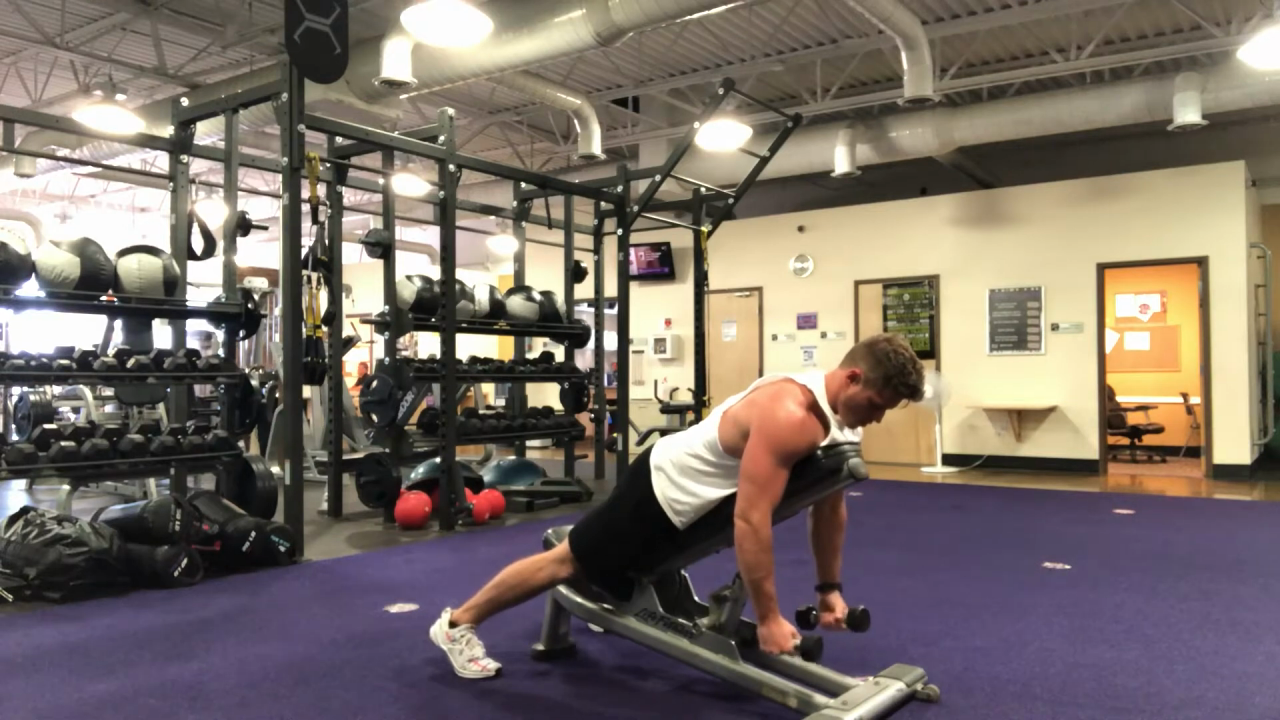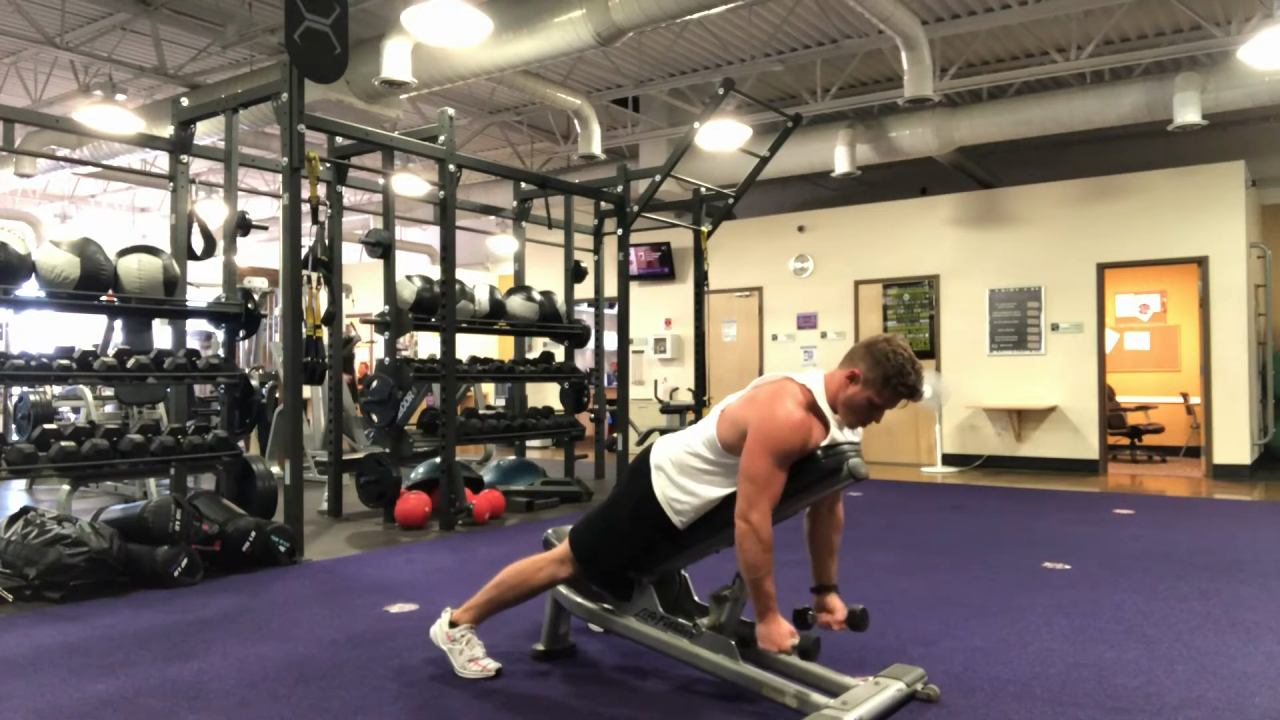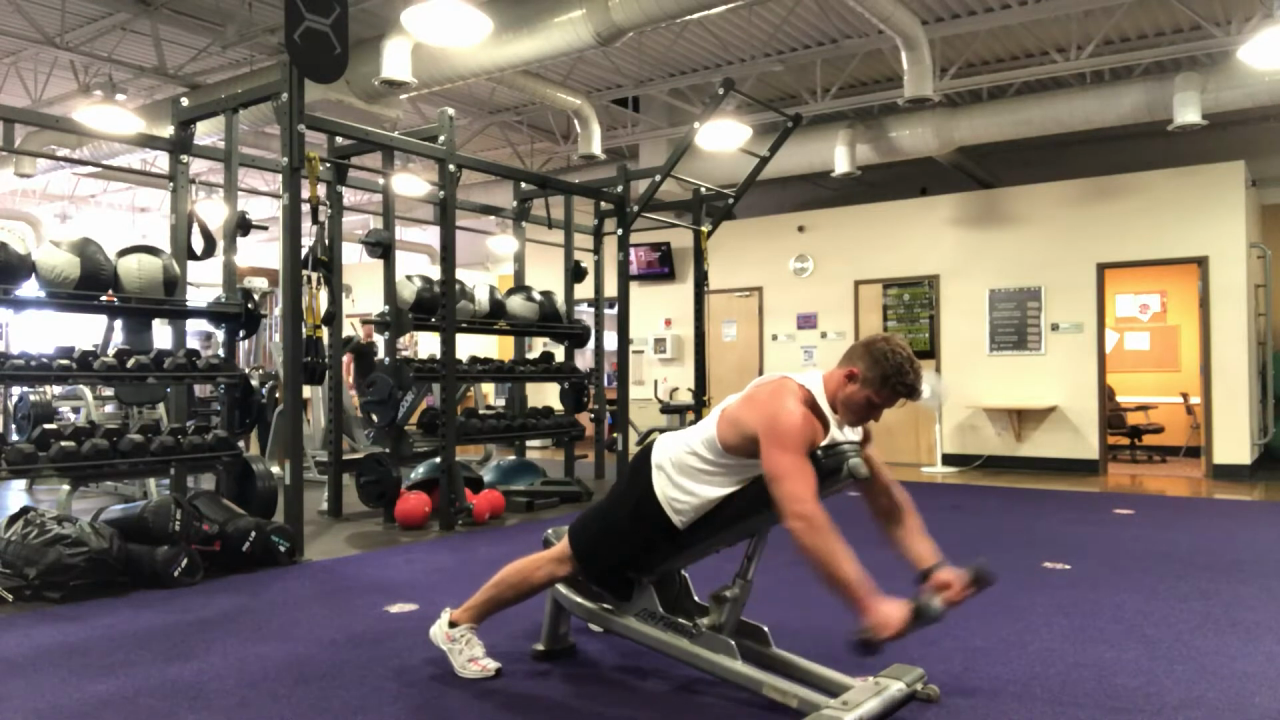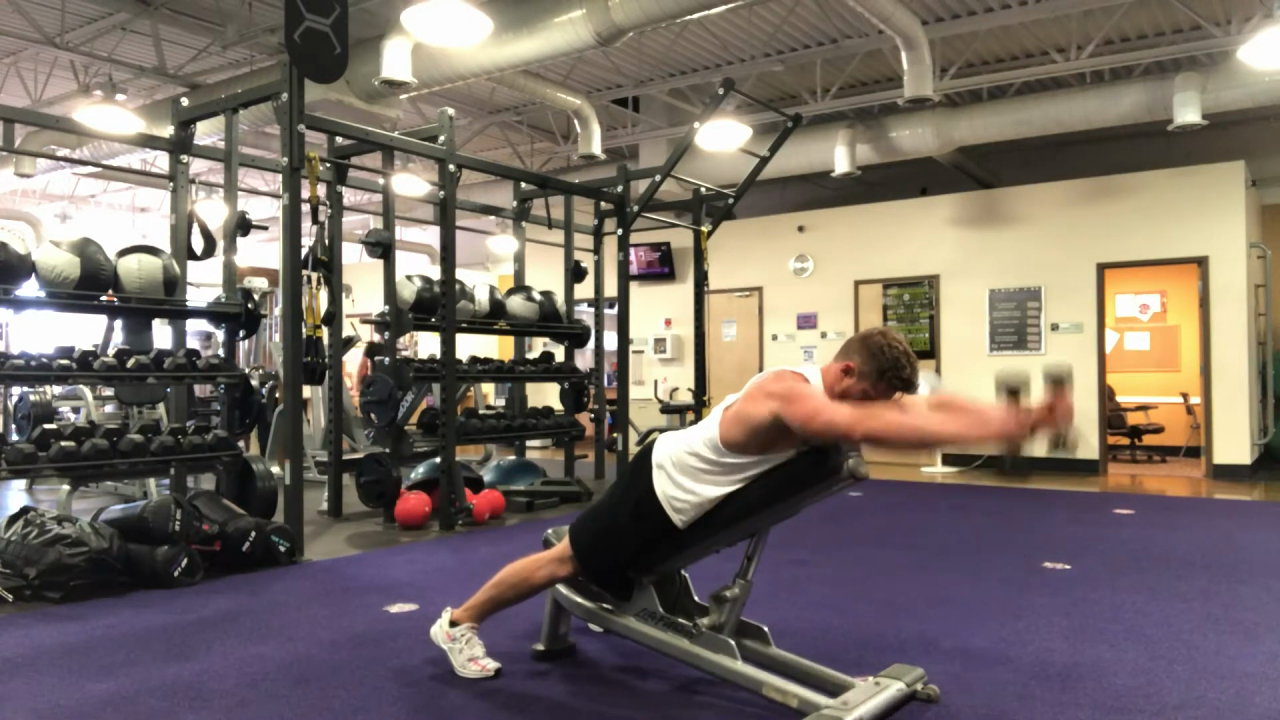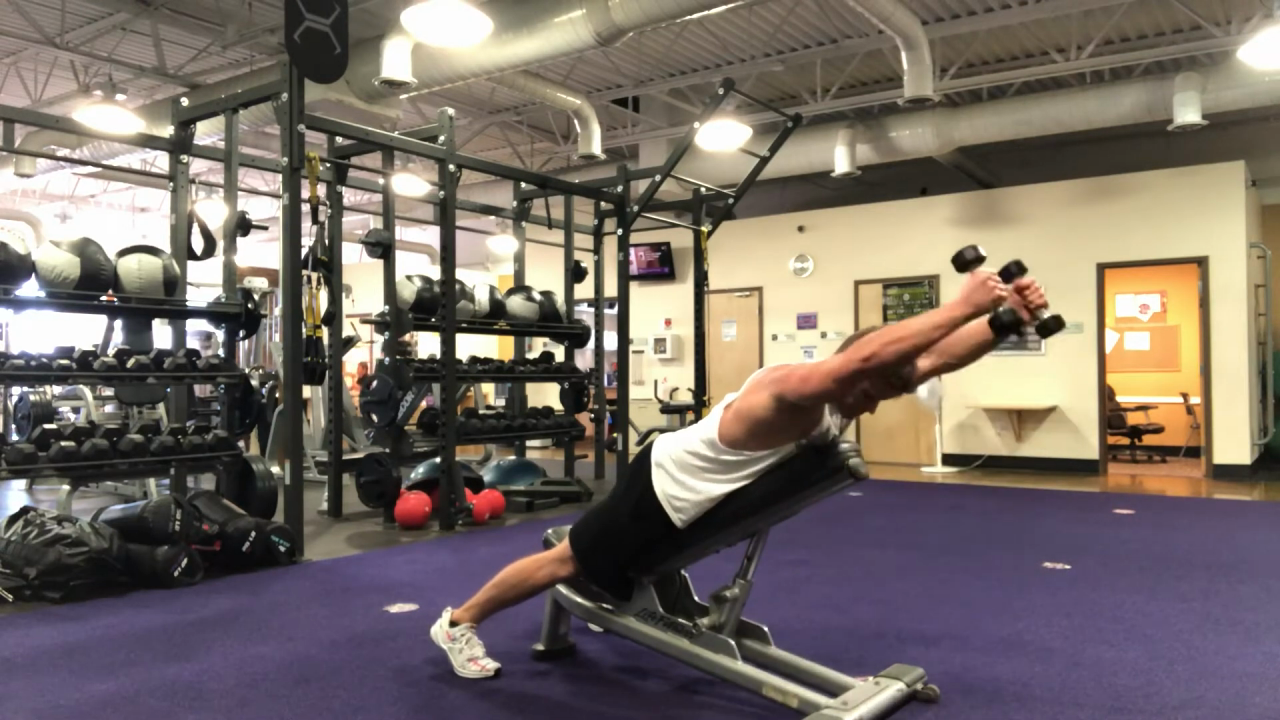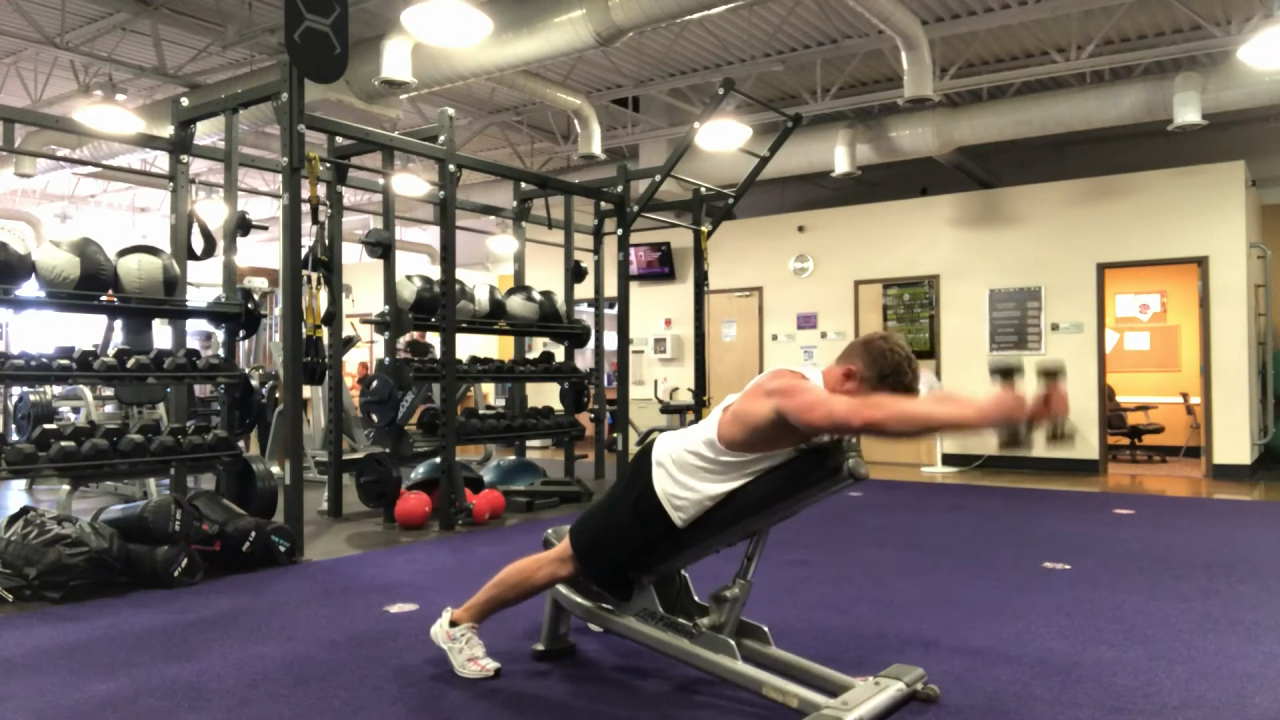
dt=0.3s
person 1, frame 1
left shoulder: (840, 414)
right shoulder: (790, 416)
left elbow: (829, 507)
right elbow: (751, 519)
left wrist: (829, 587)
right wrist: (768, 618)
left hip: (690, 500)
right hip: (663, 492)
right knee: (568, 561)
right ankle: (458, 624)
person 1, frame 2
left shoulder: (839, 415)
right shoulder: (787, 416)
left elbow: (826, 509)
right elbow: (750, 519)
left wrist: (825, 589)
right wrist: (767, 617)
left hip: (692, 503)
right hip: (661, 492)
right knee: (570, 560)
right ankle: (458, 622)
person 1, frame 3
left shoulder: (847, 413)
right shoulder: (786, 411)
left elbow: (887, 493)
right elbow: (802, 518)
left wrist: (933, 567)
right wrist: (869, 604)
left hip: (695, 506)
right hip: (662, 492)
right knee: (565, 560)
right ankle: (458, 623)
person 1, frame 4
left shoulder: (839, 397)
right shoulder: (792, 396)
left elbow: (933, 410)
right elbow: (868, 427)
left wrist: (1022, 416)
right wrist: (996, 427)
left hip: (694, 504)
right hip: (661, 489)
left knee: (621, 566)
right knee: (568, 561)
right ankle: (458, 623)
person 1, frame 5
left shoulder: (838, 394)
right shoulder: (792, 388)
left elbow: (930, 360)
right elbow: (868, 355)
right wrist: (964, 305)
left hip: (691, 501)
right hip: (663, 491)
right knee: (568, 560)
right ankle: (458, 623)
person 1, frame 6
left shoulder: (837, 401)
right shoulder: (792, 394)
left elbow: (921, 406)
right elbow: (875, 416)
left wrist: (1025, 407)
right wrist: (991, 411)
left hip: (696, 501)
right hip: (662, 488)
left knee: (607, 560)
right knee: (570, 560)
right ankle: (459, 623)
